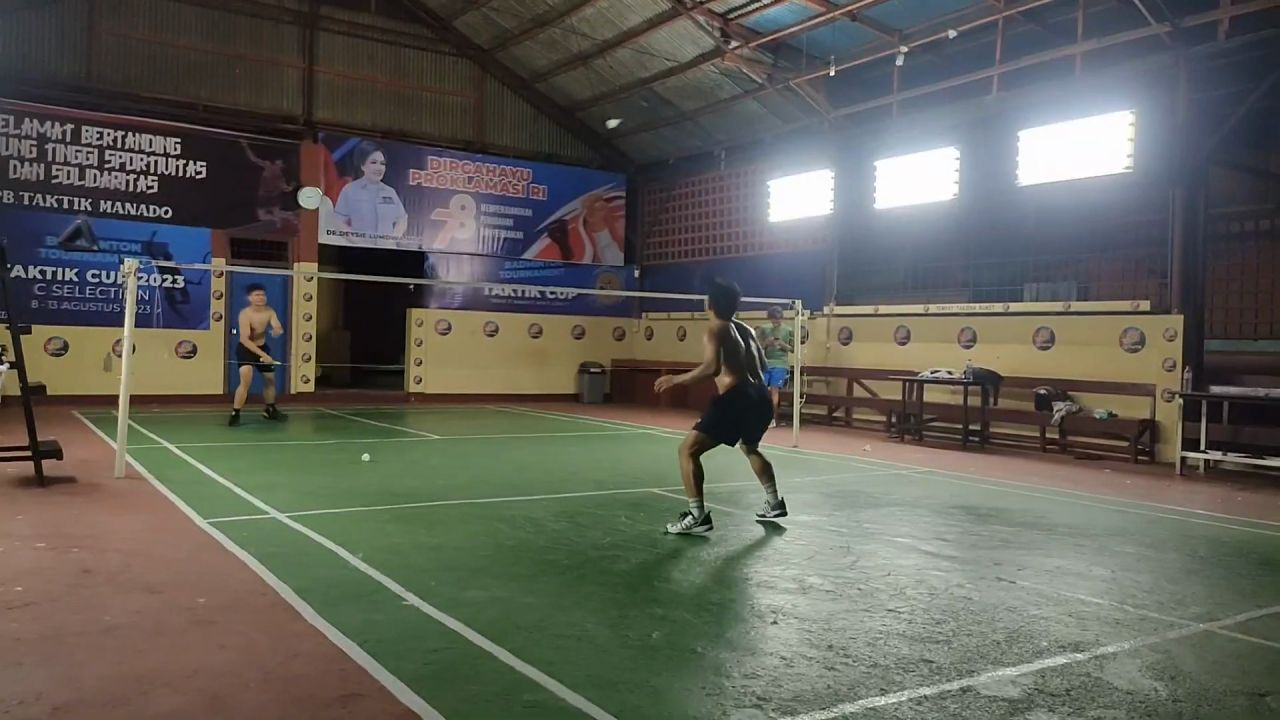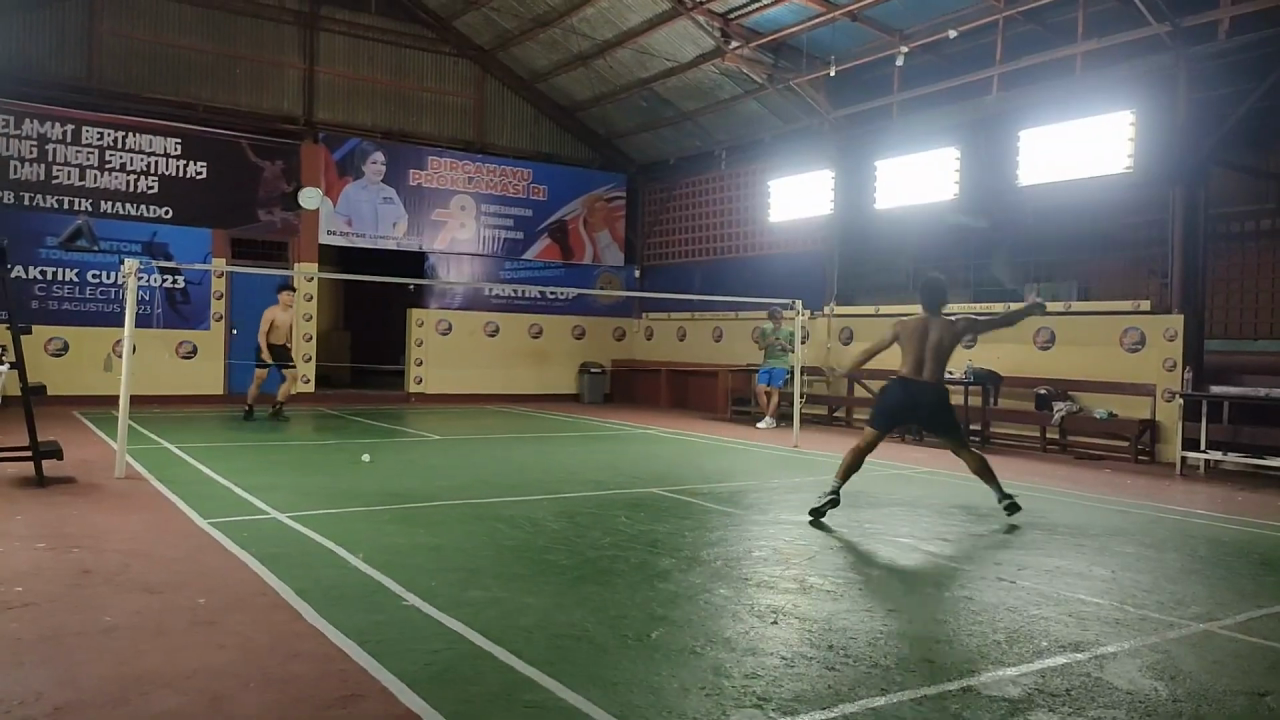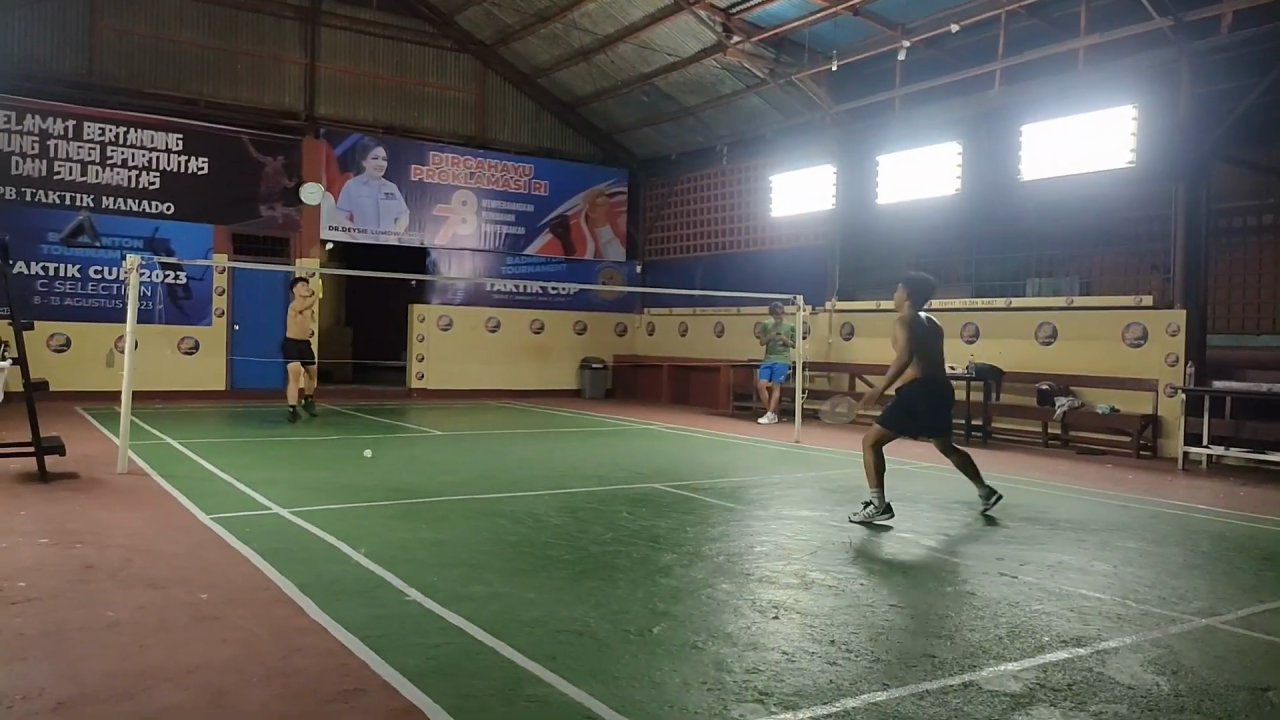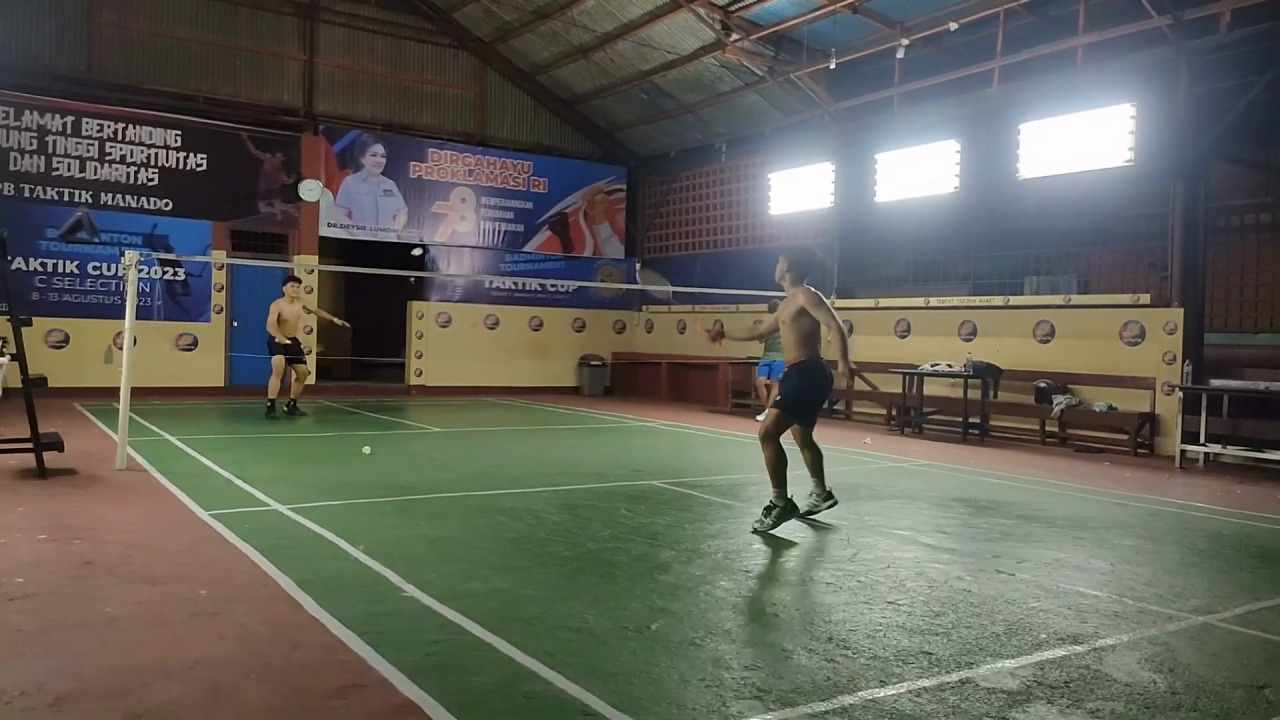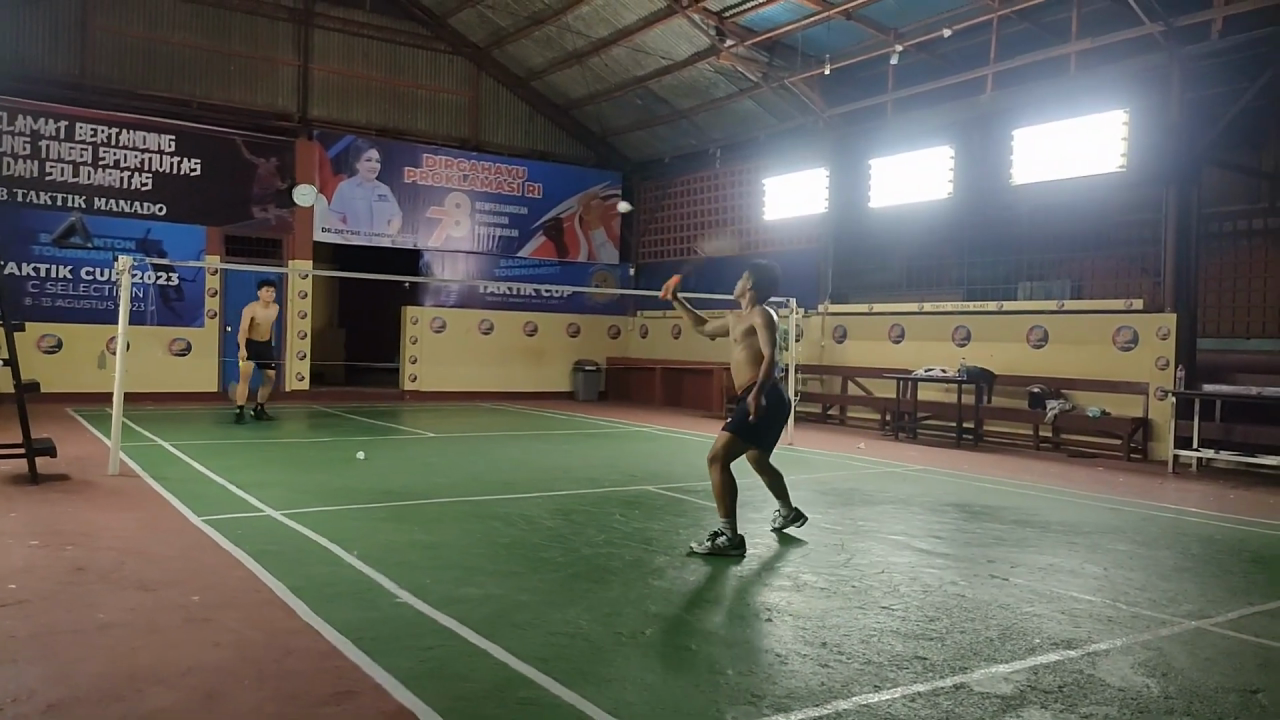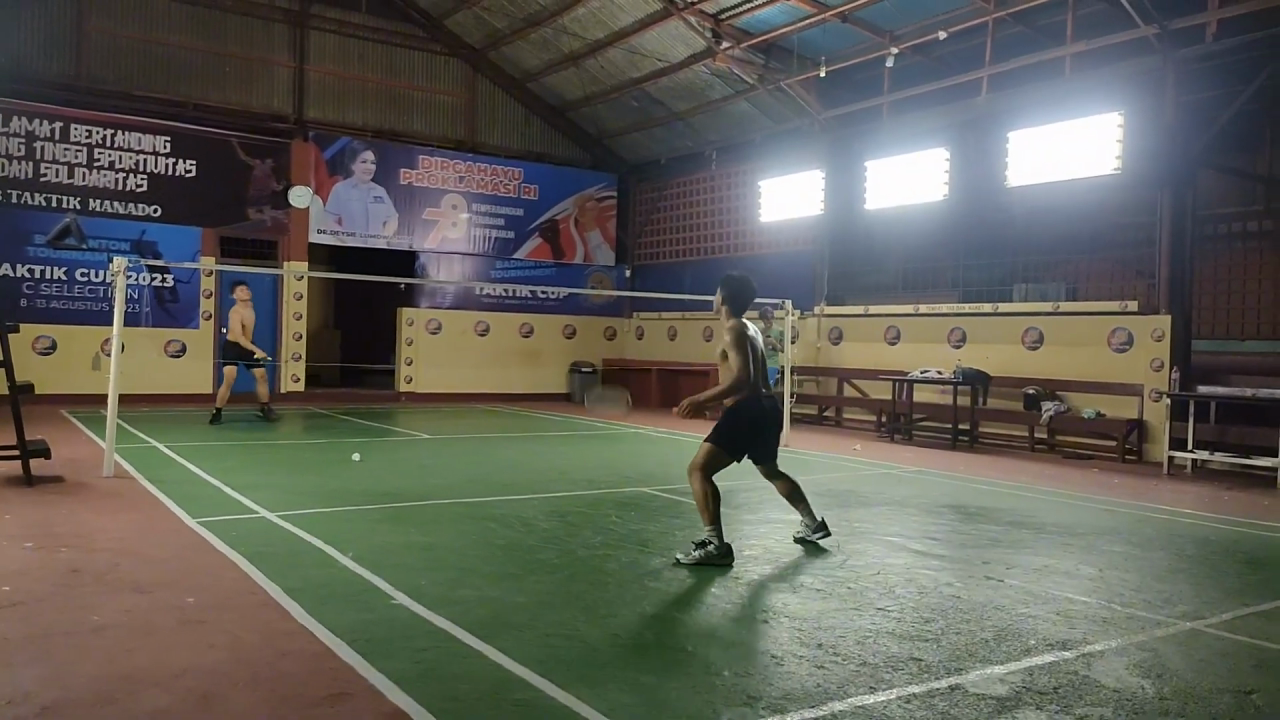
dt=0.7s
person 1, frame 1
left shoulder: (714, 332)
right shoulder: (746, 331)
left elbow: (711, 368)
left wrist: (676, 380)
left hip: (737, 399)
right hip: (762, 401)
left knee: (688, 451)
right knee: (750, 449)
left ankle: (697, 515)
right ankle: (774, 501)
person 1, frame 2
left shoulder: (902, 326)
right shoulder: (957, 327)
left elbow: (871, 351)
right elbow: (1002, 321)
left wrist: (841, 371)
right wrist: (1031, 308)
left hip: (901, 390)
right hip: (933, 396)
left knee: (864, 445)
right knee: (964, 451)
left ankle: (832, 493)
right ankle: (1003, 498)
person 1, frame 3
left shoulder: (904, 321)
right shoulder: (932, 324)
left elbow: (904, 358)
left wrist: (879, 390)
left hip: (918, 393)
right hip: (941, 390)
left knee: (871, 442)
right knee: (946, 447)
left ankle: (878, 505)
right ankle: (985, 492)
person 1, frame 4
left shoulder: (806, 295)
right shoulder: (787, 304)
left elbow: (837, 328)
right elbow: (761, 331)
left wrist: (842, 360)
right wrist: (725, 334)
left hip: (807, 375)
right hip: (799, 376)
left knee: (768, 433)
right knee: (802, 438)
left ankle: (780, 504)
right ankle: (821, 494)
person 1, frame 5
left shoulder: (761, 314)
right shoulder: (737, 319)
left elbow: (770, 357)
right elbow: (702, 325)
left wrist: (757, 393)
right wrist: (677, 301)
left hip: (764, 399)
right hip: (764, 401)
left knee: (717, 459)
right knee: (758, 461)
left ankle: (729, 536)
right ankle: (788, 512)
person 1, frame 6
left shoulder: (733, 332)
right shoulder: (750, 329)
left elbow: (742, 379)
left wrist: (701, 398)
right wrist: (706, 401)
left hip: (747, 412)
right hip: (768, 409)
left knee: (698, 470)
right knee: (771, 471)
left ankle: (715, 544)
right ankle: (813, 525)
